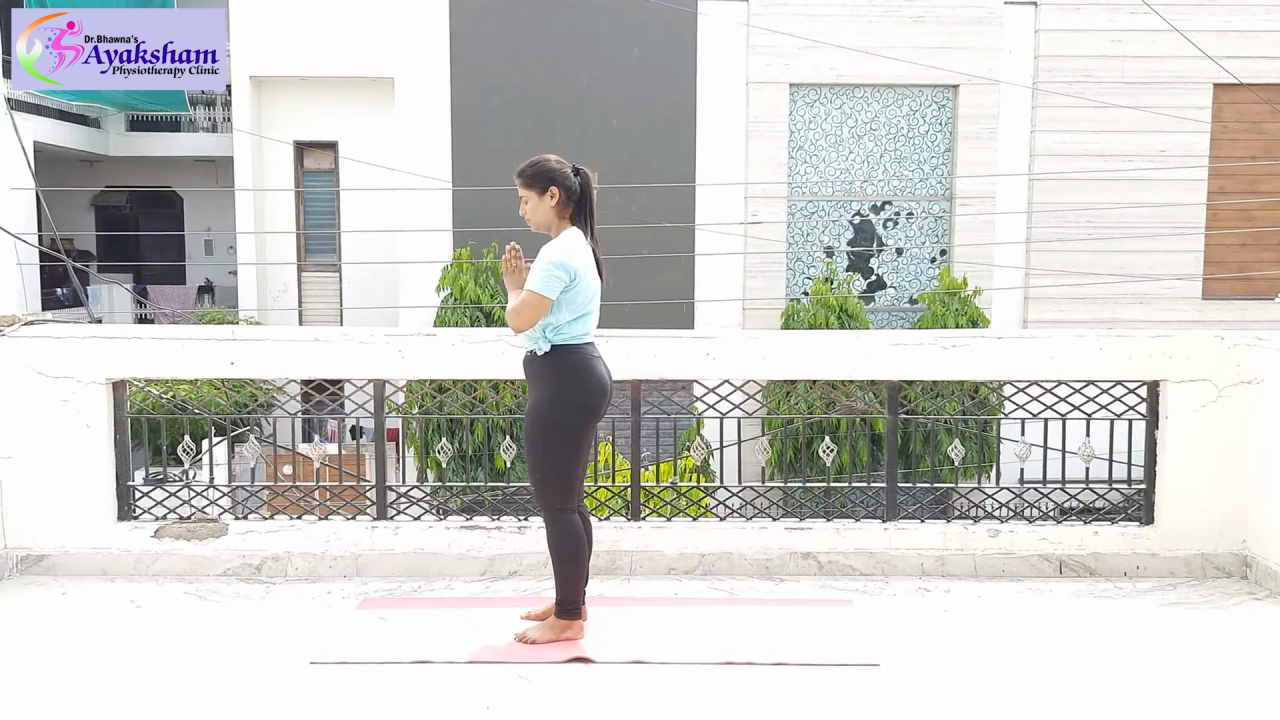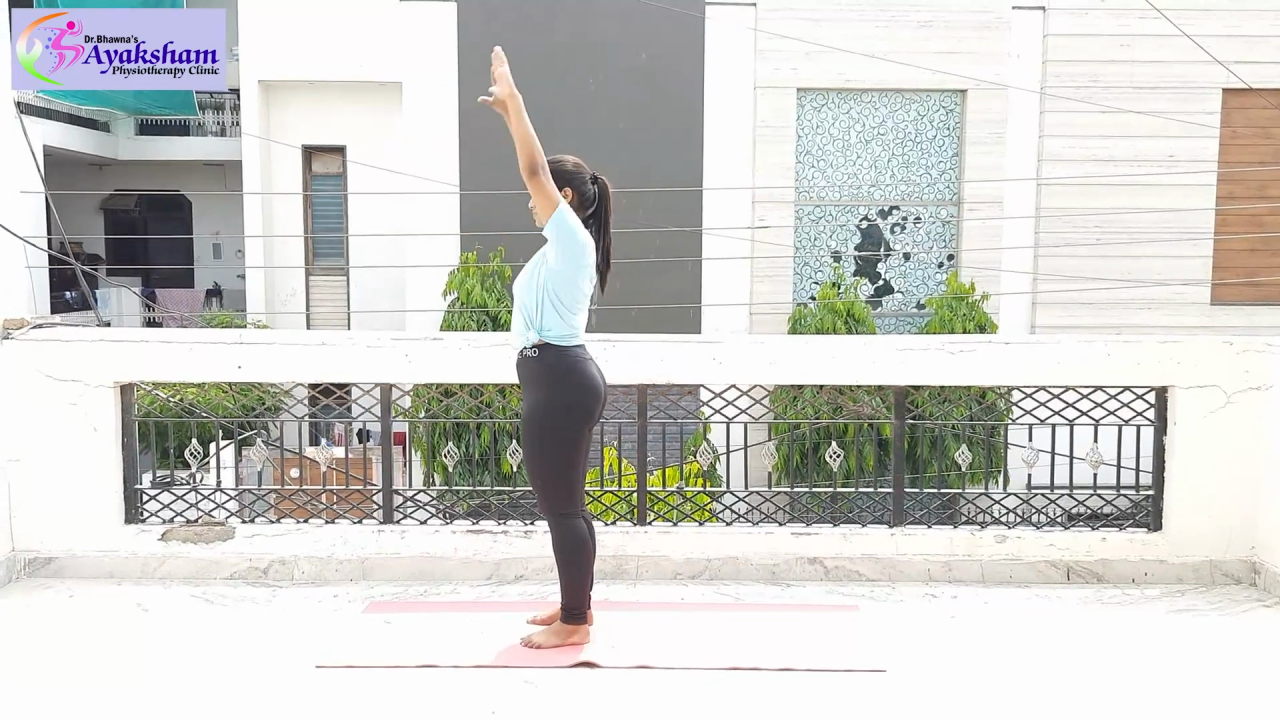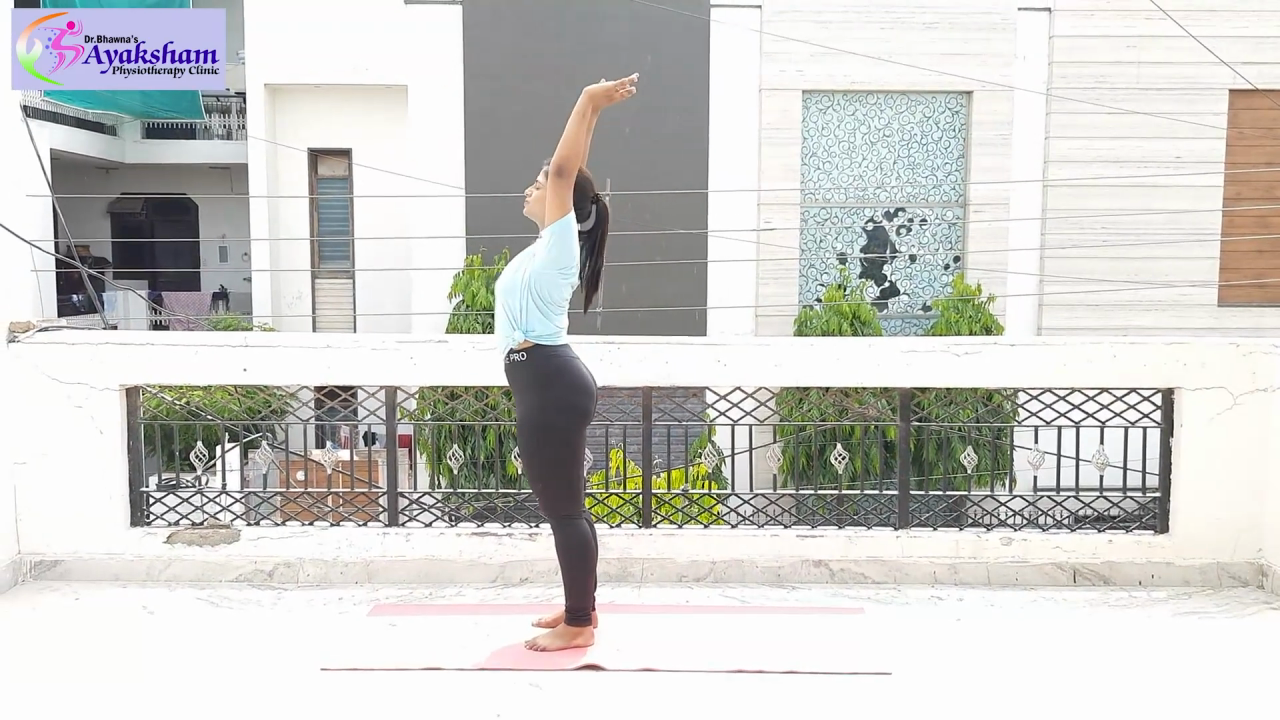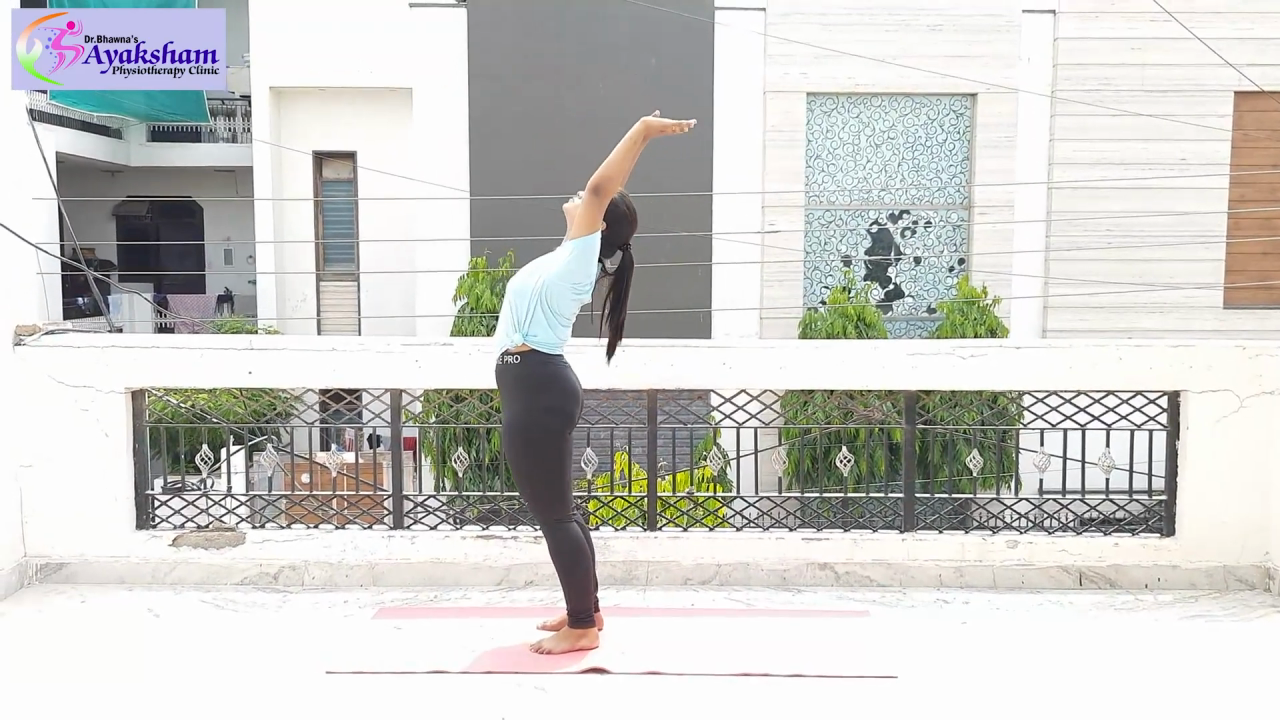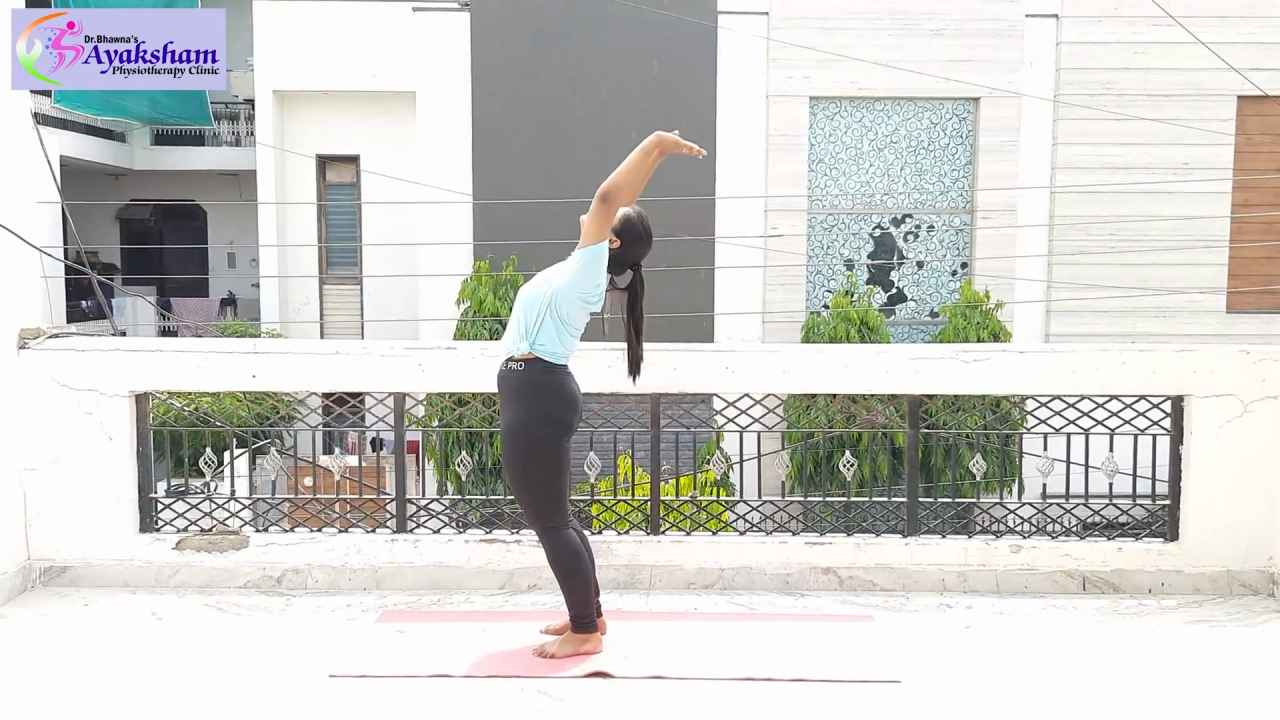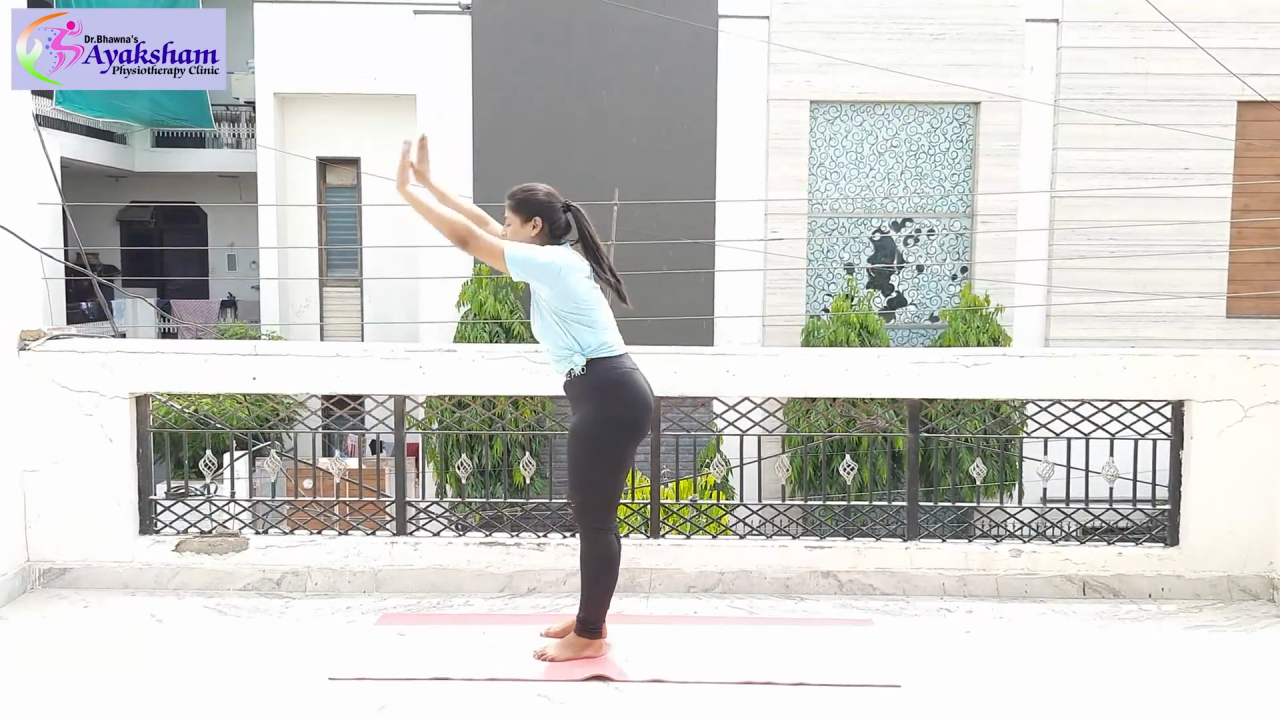
dt=0.7s
person 1, frame 1
left shoulder: (559, 253)
right shoulder: (574, 246)
left elbow: (520, 319)
left wrist: (512, 286)
right wrist: (521, 282)
left hip: (564, 380)
right hip: (576, 376)
left knee: (555, 501)
right knee: (566, 498)
left ankle: (568, 617)
right ankle: (571, 601)
person 1, frame 2
left shoulder: (570, 240)
right shoulder: (563, 248)
left elbow: (532, 170)
right elbow: (537, 174)
left wrist: (510, 99)
right wrist: (507, 102)
left hip: (558, 383)
right hip: (561, 382)
left knee: (560, 507)
right knee: (565, 504)
left ankle: (574, 623)
right ankle: (575, 606)
person 1, frame 3
left shoulder: (560, 243)
right shoulder: (550, 245)
left elbow: (562, 173)
right elbow: (564, 173)
left wrist: (589, 104)
right wrist: (591, 108)
left hip: (549, 383)
right hip: (547, 382)
left knee: (562, 508)
right knee: (564, 505)
left ankle: (578, 625)
right ankle: (581, 607)
person 1, frame 4
left shoulder: (578, 258)
right shoulder: (573, 255)
left elbow: (599, 189)
right elbow: (603, 189)
left wrist: (641, 133)
right wrist: (639, 134)
left hip: (536, 389)
right hip: (535, 387)
left knee: (553, 514)
right knee: (557, 510)
left ankle: (581, 627)
right ankle: (586, 610)
person 1, frame 5
left shoulder: (589, 272)
right shoulder: (584, 269)
left elbow: (605, 197)
right elbow: (611, 201)
left wrist: (654, 146)
right wrist: (654, 150)
left hip: (537, 398)
right hip: (537, 396)
left knee: (550, 521)
right knee: (555, 518)
left ankle: (585, 632)
right ankle: (590, 614)
person 1, frame 6
left shoulder: (552, 263)
right shoulder: (553, 262)
left elbow: (468, 237)
right elbow: (480, 224)
left wrist: (409, 189)
right wrist: (426, 180)
left hip: (613, 400)
right hip: (610, 395)
left knee: (595, 519)
right knee: (592, 516)
left ankle: (590, 636)
right ankle: (590, 618)
